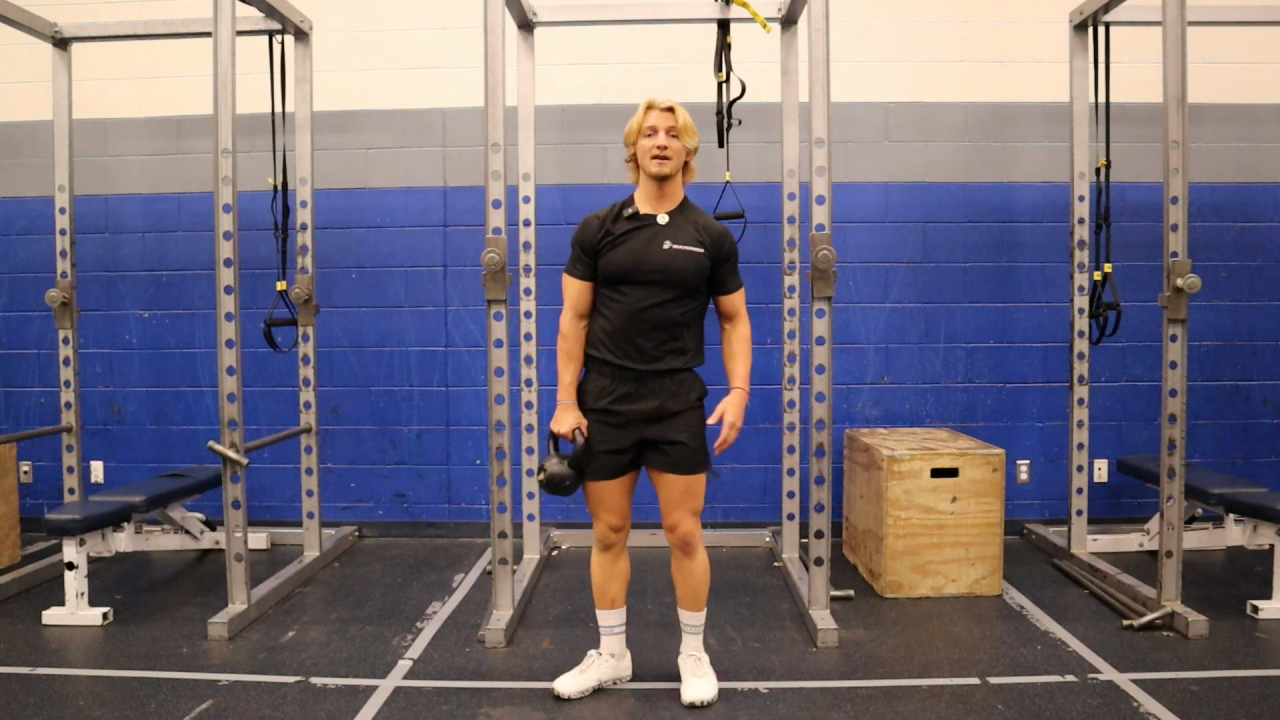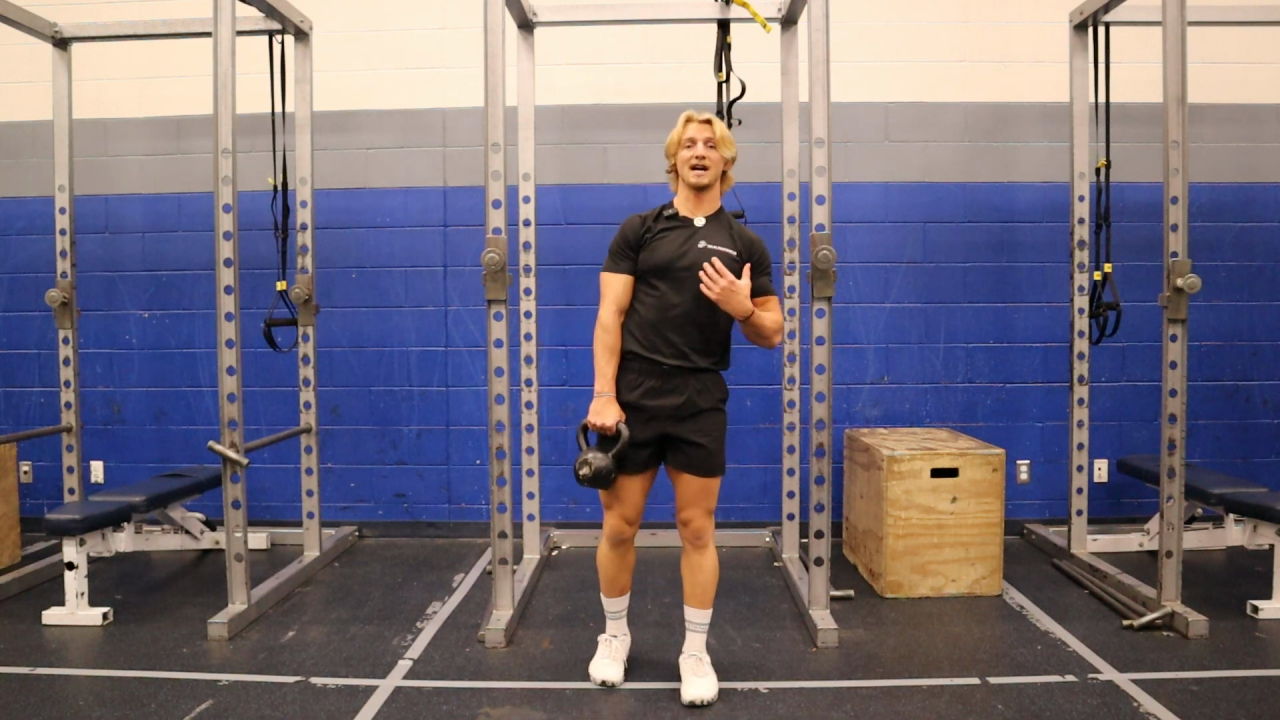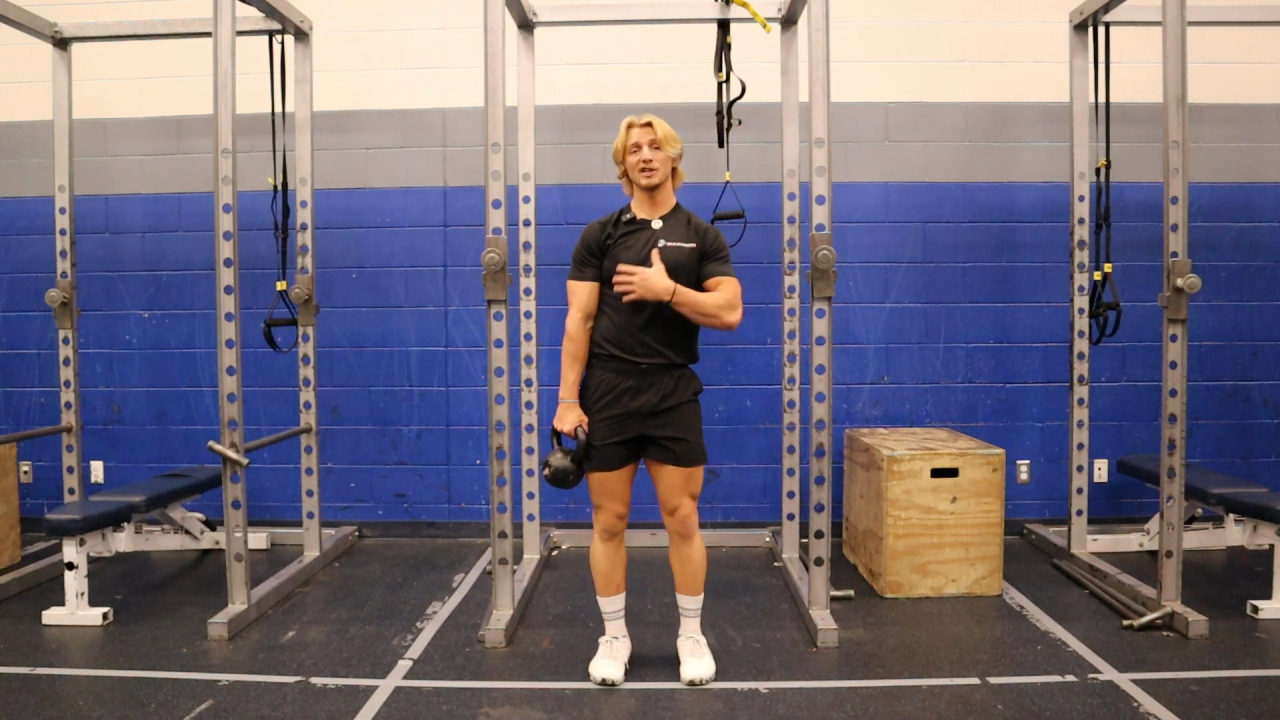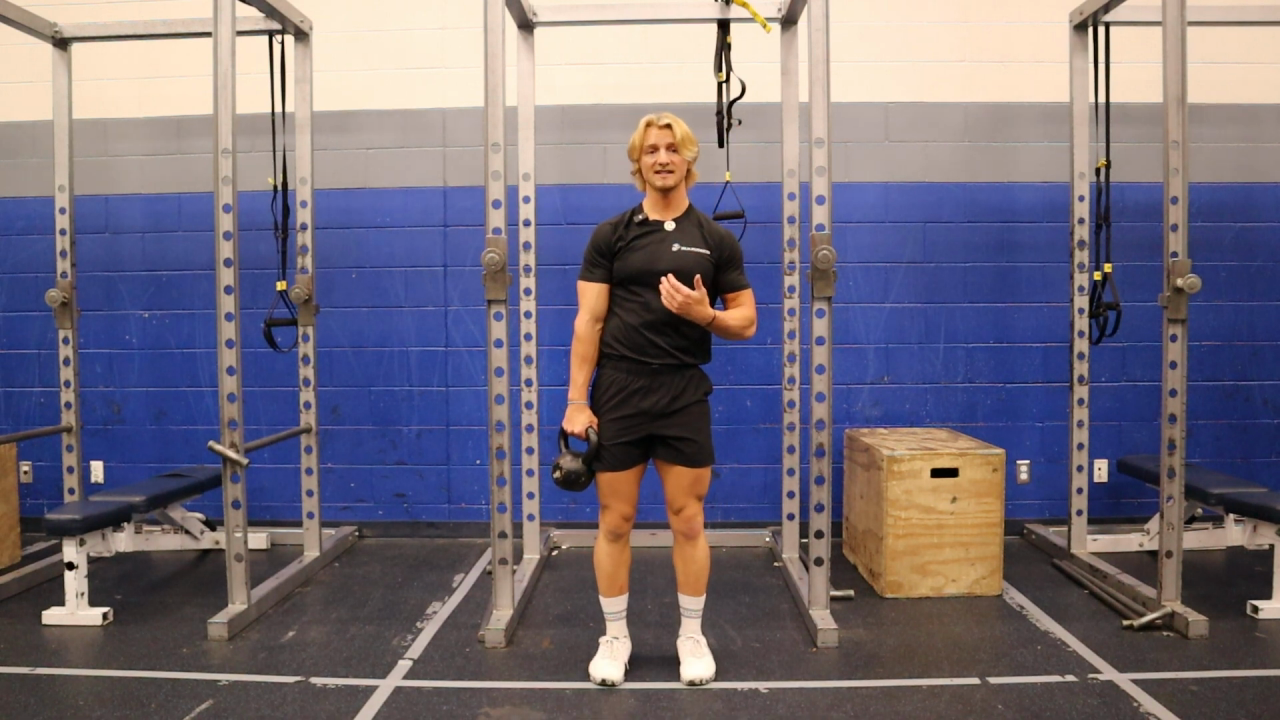
dt=1s
person 1, frame 1
left shoulder: (712, 236)
right shoulder: (597, 228)
left elbow: (734, 319)
right elbow: (573, 319)
left wrist: (737, 393)
right wrist: (566, 401)
left hip: (678, 405)
right hip: (605, 404)
left knee: (684, 533)
right knee: (609, 533)
left ankle: (693, 653)
right ankle: (612, 654)
person 1, frame 2
left shoulder: (745, 244)
right shoulder: (638, 229)
left elbow: (769, 335)
right elbow: (611, 314)
left wrist: (744, 309)
right wrist: (603, 393)
left hip: (701, 400)
right hip: (634, 397)
left knee: (696, 529)
right knee: (619, 526)
left ankle: (695, 651)
right ankle: (614, 633)
person 1, frame 3
left shoulder: (703, 235)
right shoulder: (599, 235)
left elbow: (729, 312)
right elbow: (580, 320)
left wrist: (667, 290)
right wrist: (568, 399)
left hip: (674, 393)
right hip: (608, 392)
left knee: (682, 519)
right knee: (609, 521)
left ankle: (691, 635)
right ankle: (614, 637)
person 1, frame 4
left shoulder: (716, 239)
right shoulder: (611, 235)
left elbow: (746, 320)
right elbow: (589, 320)
left wrist: (706, 311)
right wrist: (576, 401)
left hip: (684, 392)
right hip: (618, 392)
left knee: (688, 520)
right knee: (614, 521)
left ankle: (692, 635)
right ankle: (614, 637)
